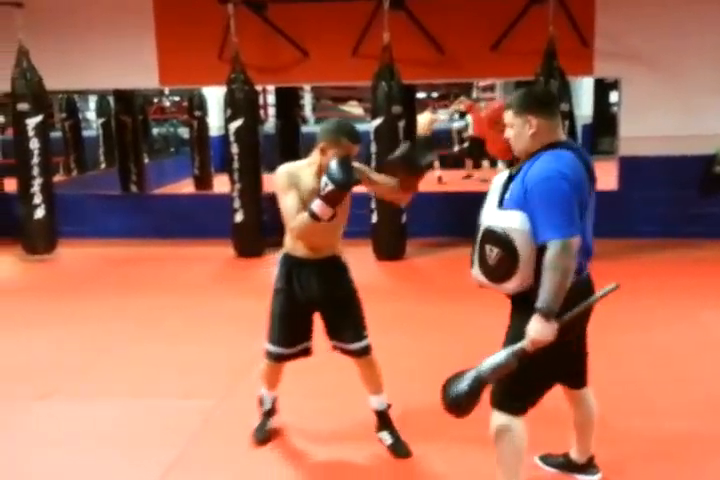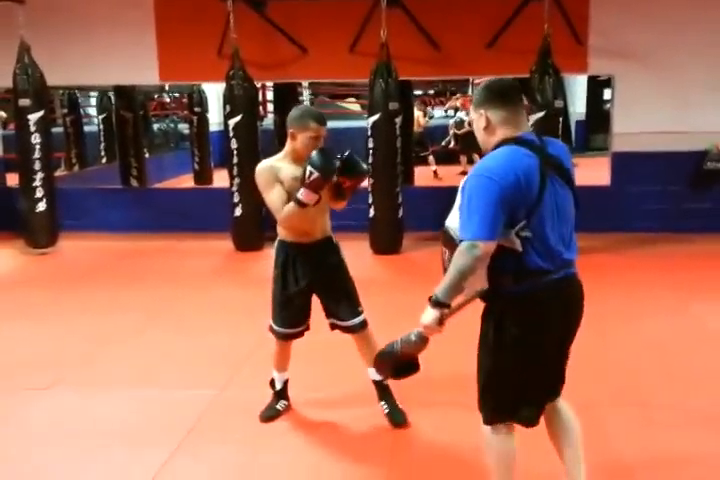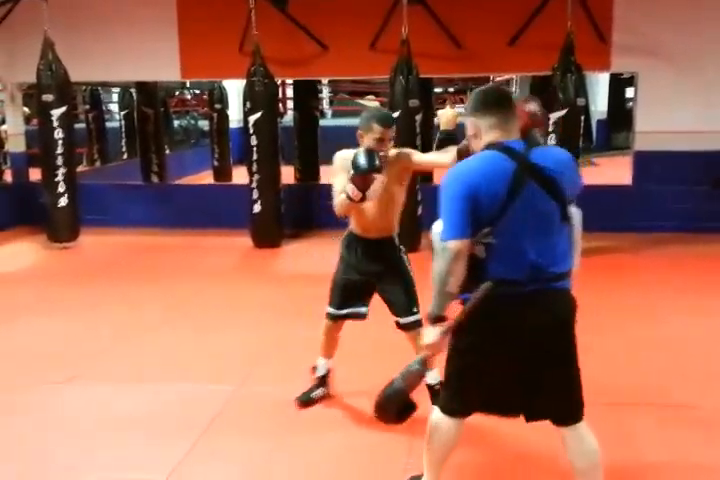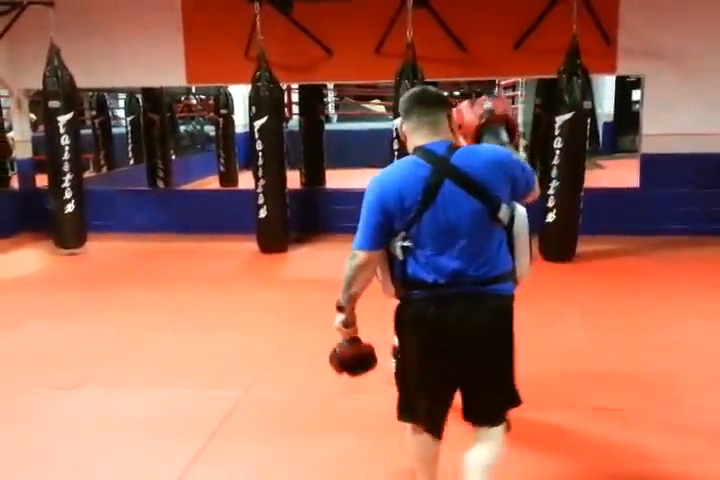
dt=0.5s
person 1, frame 1
left shoulder: (548, 173)
right shoulder: (566, 159)
left elbow: (563, 247)
left wrist: (546, 313)
left hip: (543, 303)
right hip: (567, 296)
left knee: (505, 405)
right knee: (574, 382)
person 1, frame 2
left shoulder: (491, 171)
right shoulder: (558, 153)
left elbow: (477, 249)
left wrist: (438, 302)
left hip: (519, 304)
right hip: (564, 292)
left knee: (498, 414)
right knee: (549, 397)
person 1, frame 3
left shoulder: (464, 175)
right shoulder: (560, 163)
left elbow: (452, 252)
left wrist: (436, 319)
right wrist: (538, 142)
left hip: (495, 311)
right hip: (552, 305)
left knee: (451, 406)
right knee: (570, 418)
person 1, frame 4
left shoulder: (387, 182)
right shoulder: (494, 160)
left elbow: (364, 259)
right elbow: (531, 190)
left wrist: (345, 307)
left hip: (423, 314)
right hip: (487, 310)
left knee: (422, 416)
right knee: (487, 423)
person 2, frame 1
left shoulder: (352, 172)
right shoulder: (288, 174)
left elbow: (399, 195)
right elbow: (297, 229)
right wrist: (326, 200)
left hip: (332, 269)
right hip: (294, 270)
left knee: (361, 351)
right knee: (277, 354)
left ankle: (383, 422)
right ankle: (268, 410)
person 2, frame 2
left shoulder: (324, 160)
right shoulder: (268, 170)
right elbow: (285, 219)
left wrist: (348, 182)
right wrist: (309, 188)
left hip: (326, 251)
right hip: (291, 256)
left knee: (358, 326)
right knee: (283, 333)
left ankle: (385, 394)
right ankle: (280, 393)
person 2, frame 3
left shoulder: (402, 160)
right shoulder: (343, 160)
left elbow: (442, 158)
right elbow: (340, 208)
right wrist: (357, 184)
left hip: (389, 250)
right hip: (356, 248)
left knee: (412, 324)
right knee: (334, 319)
left ankle: (437, 389)
right ankle: (321, 380)
person 2, frame 4
left shoulder: (465, 164)
right shoulder: (415, 167)
left hip: (461, 256)
right hip: (427, 254)
left knee: (472, 324)
right knee: (413, 317)
left ankle: (493, 398)
right ankle: (399, 352)
